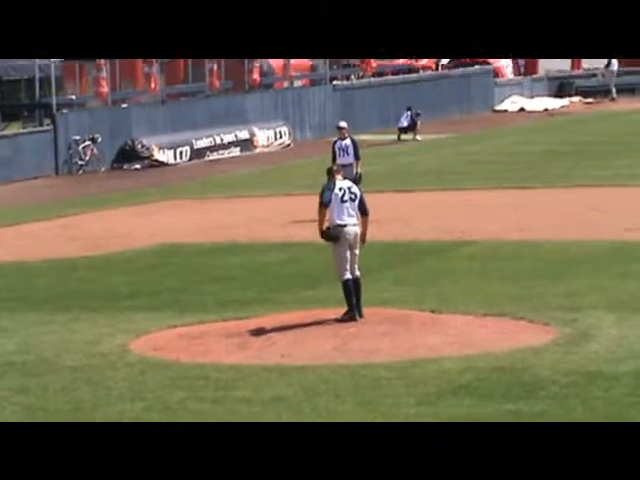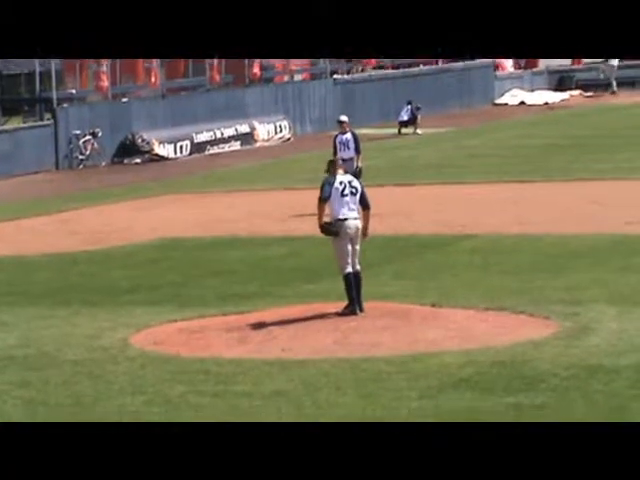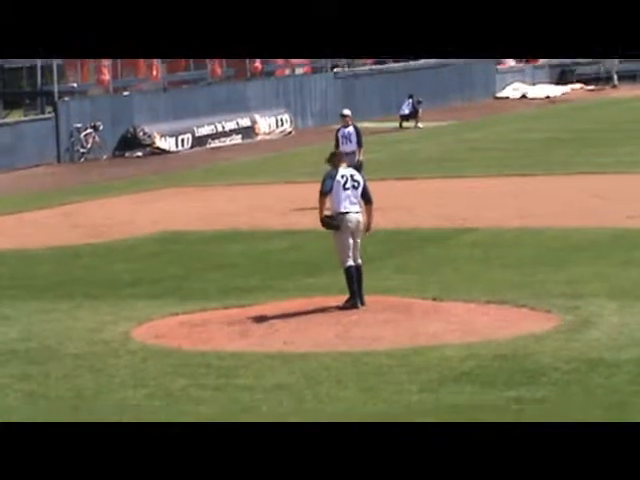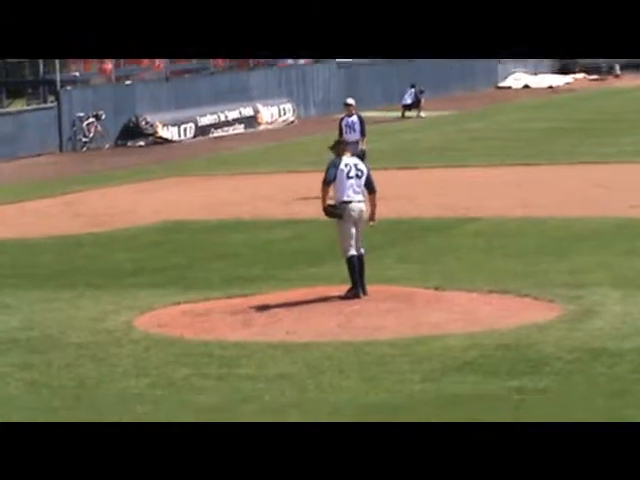
dt=0.1s
person 1, frame 1
left shoulder: (330, 186)
right shoulder: (354, 187)
left elbow: (323, 205)
right elbow: (365, 213)
left wrist: (321, 227)
right wrist: (364, 233)
left hip: (341, 231)
right hip: (355, 229)
left knee: (344, 273)
right knee: (354, 270)
left ankle: (352, 311)
right ankle: (358, 309)
person 1, frame 2
left shoulder: (330, 180)
right shoulder: (355, 181)
left elbow: (323, 200)
right elbow: (366, 207)
left wrist: (320, 221)
right wrist: (365, 227)
left hip: (342, 225)
right hip: (356, 223)
left knee: (345, 266)
right knee: (355, 264)
left ankle: (353, 305)
right ankle: (358, 303)
person 1, frame 3
left shoulder: (332, 174)
right shoulder: (357, 175)
left elbow: (323, 194)
right elbow: (368, 201)
left wrist: (321, 215)
right wrist: (369, 222)
left hip: (343, 218)
right hip: (358, 217)
left knee: (346, 260)
right knee: (356, 258)
left ankle: (354, 299)
right ankle: (359, 296)
person 1, frame 4
left shoulder: (336, 162)
right shoulder: (361, 164)
left elbow: (327, 183)
right elbow: (372, 190)
left wrist: (324, 204)
right wrist: (373, 212)
left hip: (346, 207)
right hip: (361, 206)
left knee: (349, 249)
right knee: (358, 248)
left ankle: (356, 288)
right ankle: (361, 286)
